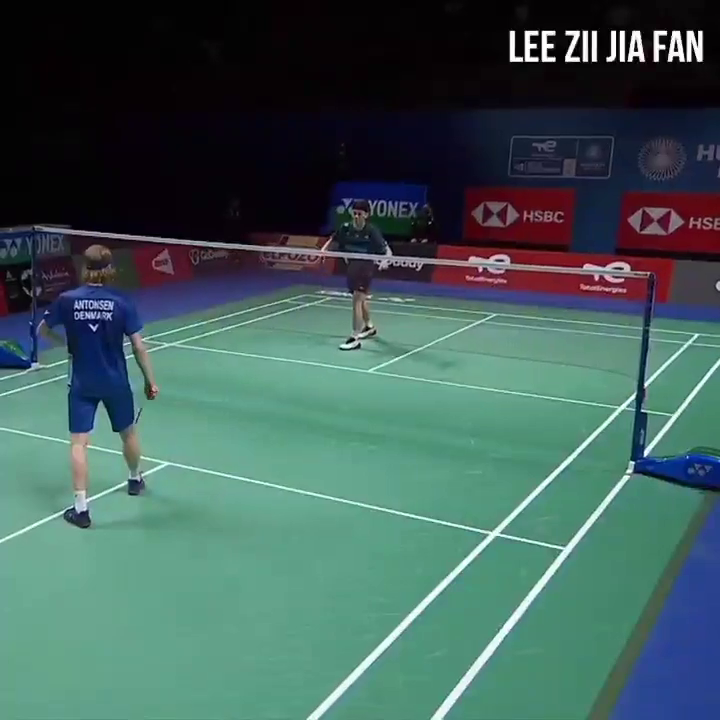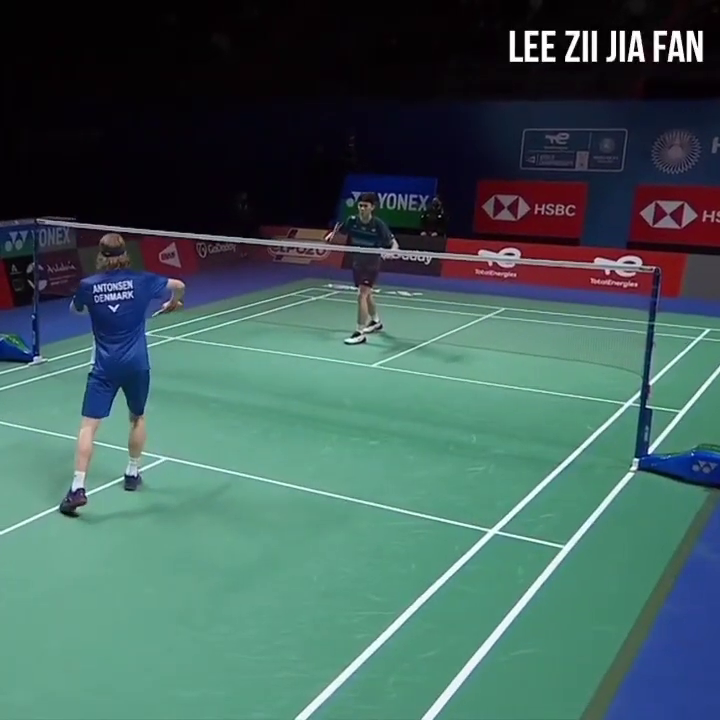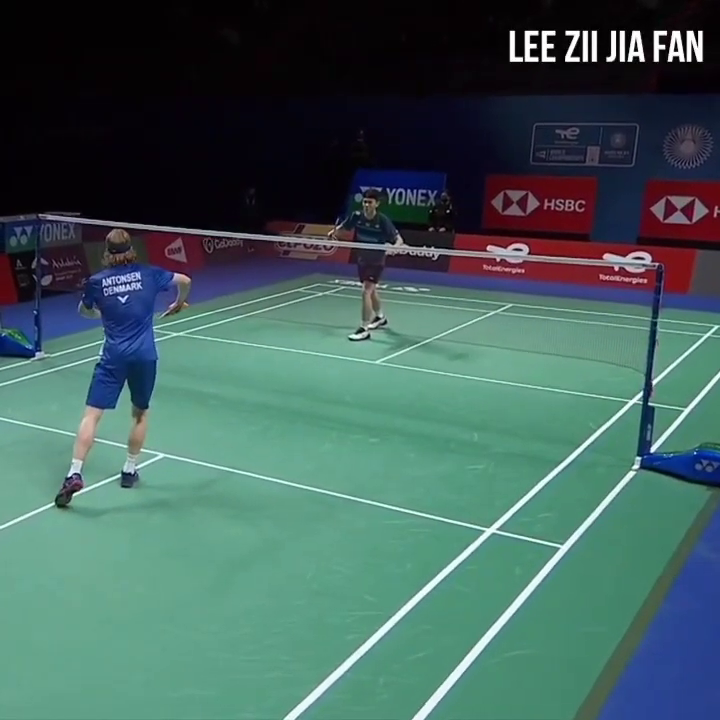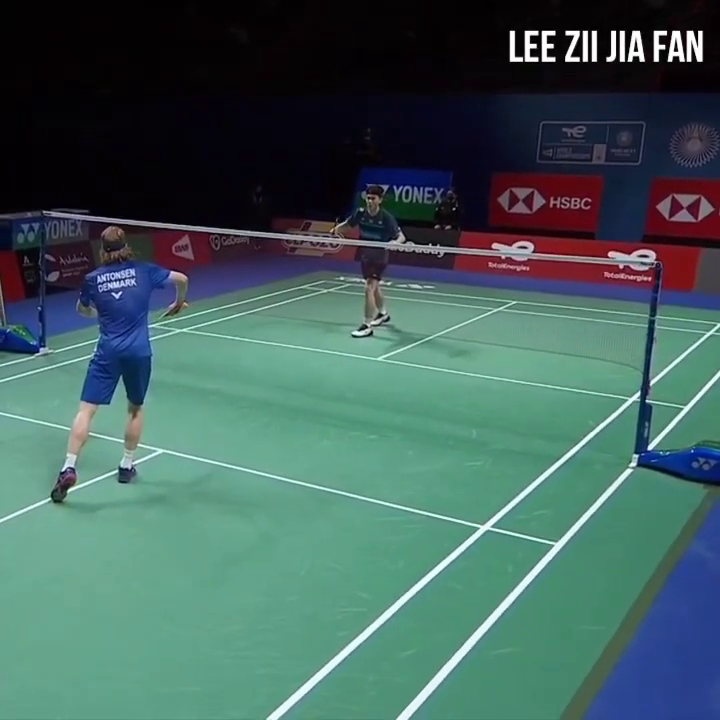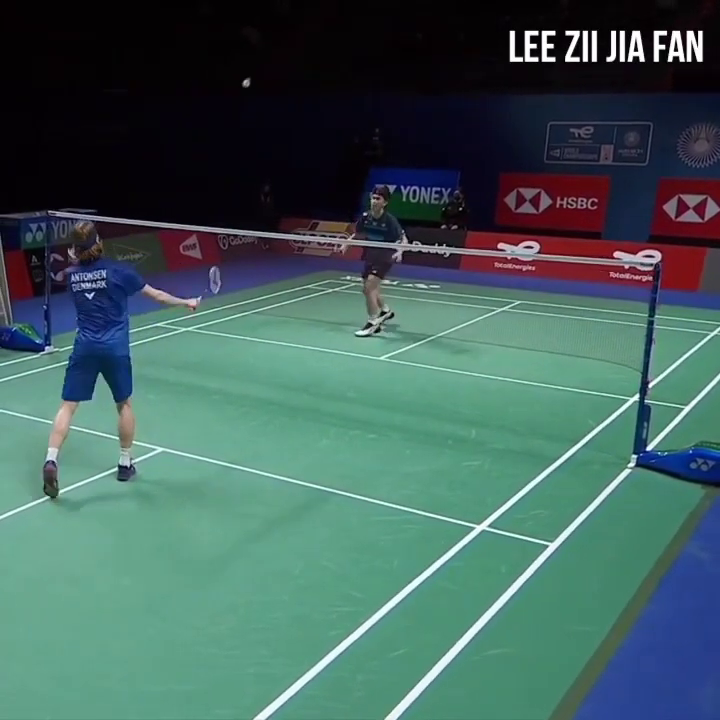
dt=0.7s
person 1, frame 1
left shoulder: (66, 300)
right shoulder: (120, 303)
left elbow: (43, 330)
right elbow: (139, 346)
right wrist: (150, 380)
left hip: (82, 383)
right hip: (115, 381)
left knee: (78, 443)
right knee: (128, 431)
left ankle: (81, 508)
right ankle: (135, 479)
person 1, frame 2
left shoulder: (88, 285)
right shoulder: (140, 280)
left elbow: (75, 309)
right elbow: (179, 286)
right wrist: (173, 303)
left hip: (104, 365)
right hip: (136, 364)
left knee: (88, 426)
right knee: (137, 417)
left ankle: (78, 489)
right ankle: (132, 474)
person 1, frame 3
left shoulder: (97, 281)
right shoulder: (148, 274)
left elbow: (84, 311)
right elbow: (185, 280)
right wrist: (179, 303)
left hip: (113, 356)
right hip: (144, 355)
left knee: (91, 415)
right knee: (140, 413)
left ankle: (74, 474)
right ankle: (129, 471)
person 1, frame 4
left shoulder: (93, 278)
right shoulder: (143, 270)
left elbow: (82, 310)
right elbow: (182, 279)
right wrist: (178, 303)
left hip: (108, 351)
right hip: (138, 351)
left knee: (86, 410)
right knee: (136, 408)
left ankle: (69, 469)
right ankle: (126, 466)
person 1, frame 5
left shoulder: (71, 275)
right shoulder: (118, 270)
right elbow: (156, 296)
left wrist: (77, 263)
right wrist: (187, 303)
left hip: (84, 349)
right hip: (115, 348)
left knee: (67, 407)
right knee: (124, 405)
left ankle: (51, 461)
right ankle: (125, 464)
